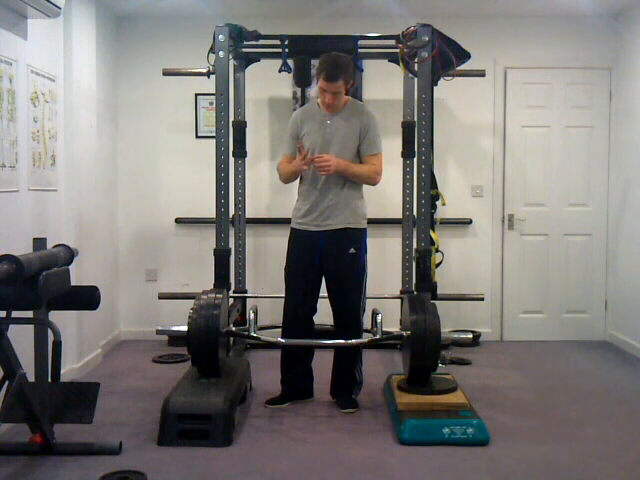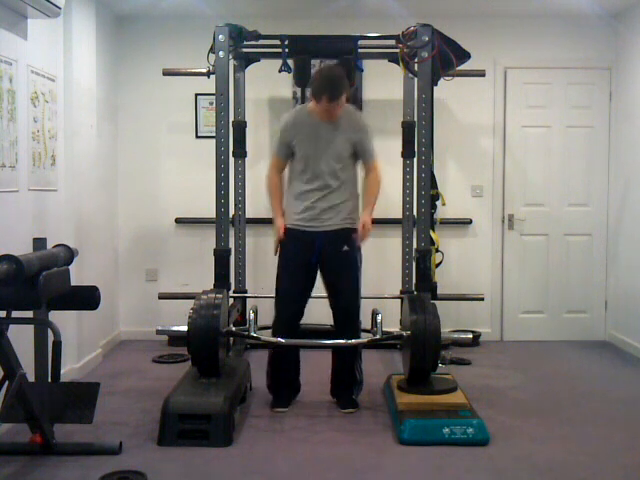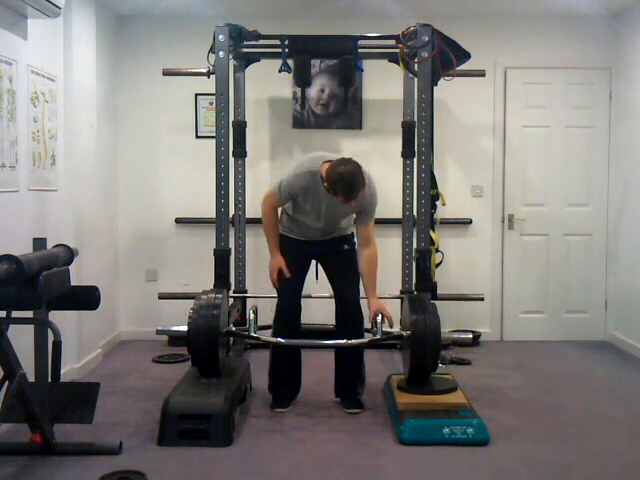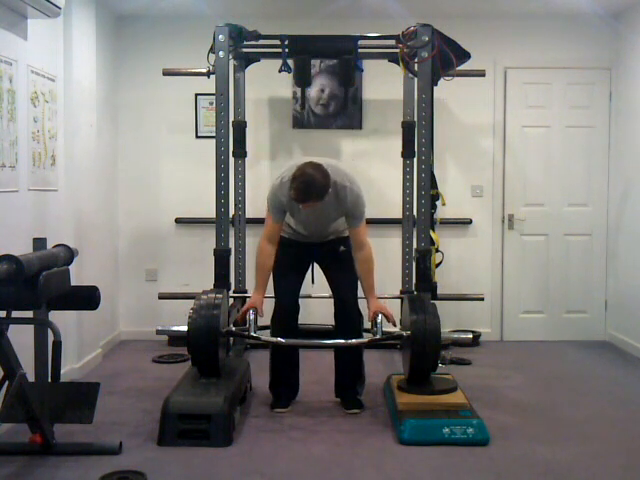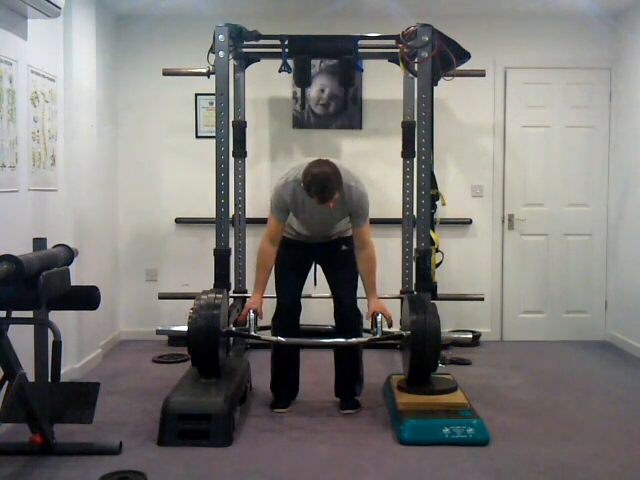
dt=1s
person 1, frame 1
left shoulder: (363, 118)
right shoulder: (301, 117)
left elbow: (374, 172)
right elbow: (283, 172)
left wrist: (340, 164)
right wrist: (296, 165)
left hip: (347, 229)
right hip: (304, 228)
left knee: (348, 314)
right knee: (296, 312)
left ankle: (346, 388)
right ankle: (295, 384)
person 1, frame 2
left shoulder: (356, 124)
right shoulder: (292, 123)
left elbow: (372, 172)
right elbow: (276, 170)
left wrist: (366, 212)
right wrist: (278, 215)
left hip: (341, 230)
right hip: (297, 230)
left knee: (346, 314)
right knee: (287, 312)
left ankle: (346, 389)
right ankle: (283, 388)
person 1, frame 3
left shoulder: (367, 190)
right shoulder: (302, 176)
left elbow: (367, 244)
right elbow: (269, 204)
left wrist: (373, 297)
right wrist: (275, 254)
left hip: (338, 239)
right hip: (294, 237)
left knee: (350, 307)
right knee: (287, 309)
left ankle: (349, 391)
right ankle: (283, 390)
person 1, frame 4
left shoulder: (349, 191)
right shoulder: (281, 188)
left elbow: (360, 246)
right elbow: (269, 242)
left wrist: (372, 298)
right wrist: (258, 293)
left hip: (336, 240)
right hip: (292, 240)
left knee: (348, 307)
right knee: (285, 308)
left ankle: (350, 392)
right ankle: (282, 391)
person 1, frame 5
left shoulder: (355, 191)
right shoulder: (286, 188)
left elbow: (364, 246)
right elbow: (271, 242)
left wrist: (373, 297)
right wrist: (257, 294)
left hip: (339, 241)
right hip: (295, 240)
left knee: (347, 310)
right knee: (286, 310)
left ankle: (348, 392)
right ankle: (283, 392)
